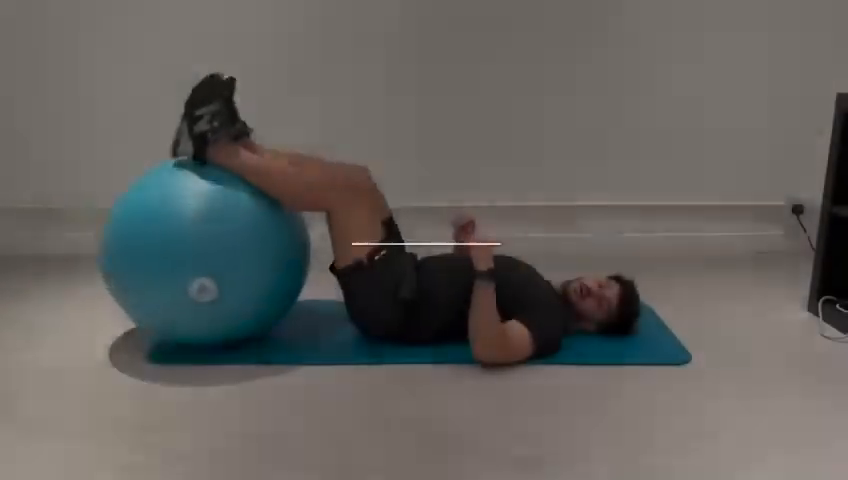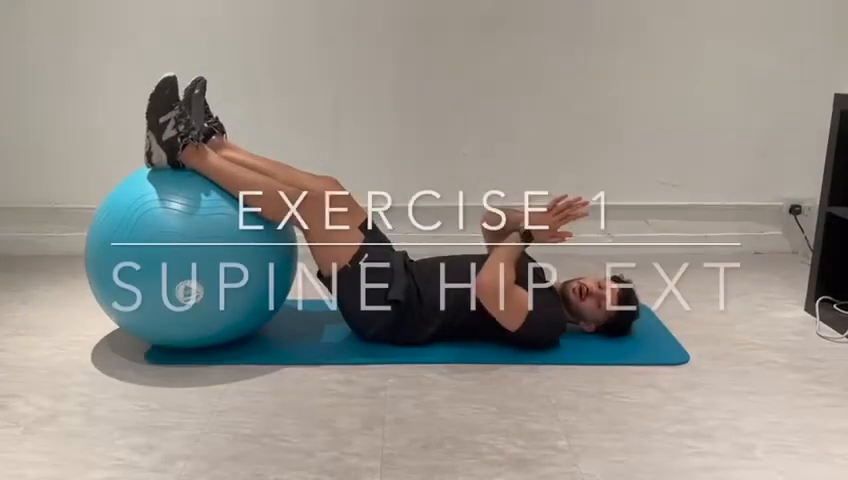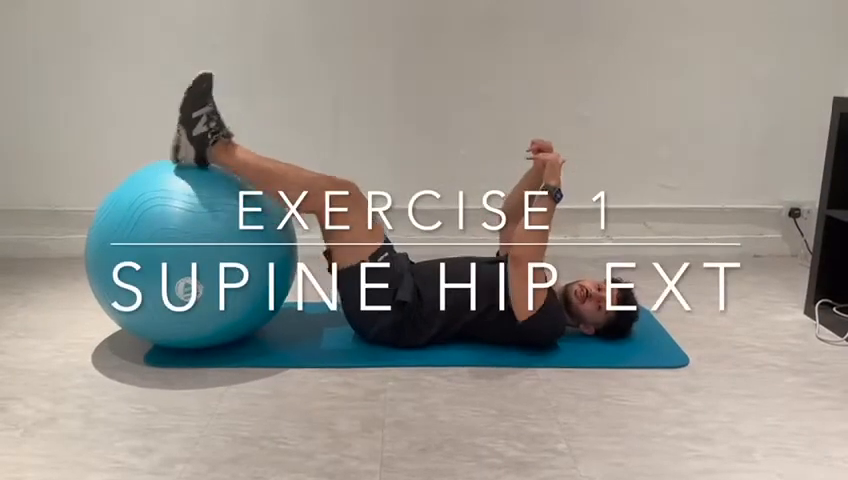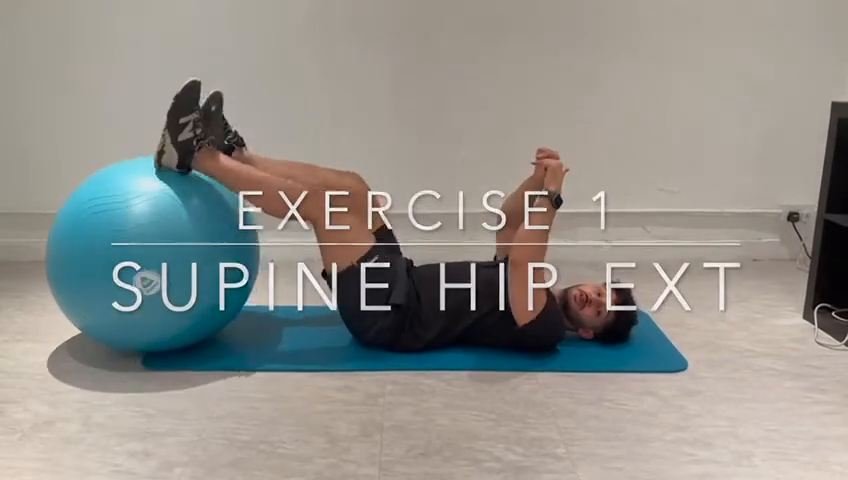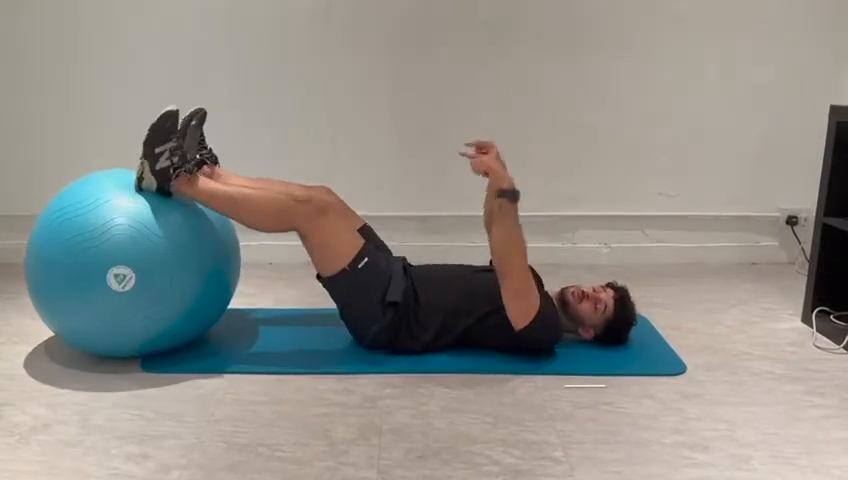
dt=1s
person 1, frame 1
left shoulder: (550, 324)
right shoulder: (543, 292)
left elbow: (486, 348)
left wrist: (485, 271)
right wrist: (462, 246)
left hip: (395, 309)
right hip: (408, 280)
left knee: (346, 186)
right knee: (352, 179)
left ankle: (214, 148)
right ankle: (237, 143)
person 1, frame 2
left shoulder: (545, 323)
right shoulder: (536, 278)
left elbow: (487, 289)
right elbow: (493, 227)
left wrist: (526, 231)
right wrist: (538, 223)
left hip: (392, 311)
right hip: (400, 279)
left knee: (315, 203)
right knee: (325, 191)
left ankle: (185, 151)
right ankle: (212, 142)
person 1, frame 3
left shoulder: (546, 323)
right shoulder: (538, 292)
left elbow: (523, 257)
right elbow: (510, 222)
left wrist: (552, 192)
right wrist: (538, 173)
left hip: (390, 312)
right hip: (404, 284)
left knee: (342, 195)
right knee: (329, 193)
left ankle: (211, 148)
right ankle: (213, 152)
person 1, frame 4
left shoulder: (544, 326)
right shoulder: (537, 291)
left elbow: (522, 260)
right elbow: (508, 225)
left wrist: (552, 198)
right wrist: (538, 179)
left hip: (388, 315)
right hip: (399, 285)
left knee: (321, 199)
right knee: (347, 185)
left ankle: (197, 155)
right ankle: (231, 152)
person 1, frame 5
left shoulder: (541, 328)
right shoulder: (533, 291)
left elbow: (508, 263)
left wrist: (505, 189)
right wrist: (496, 180)
left hip: (389, 316)
right hip: (398, 286)
left knee: (310, 206)
right knee: (317, 197)
left ankle: (176, 180)
right ankle: (205, 170)
